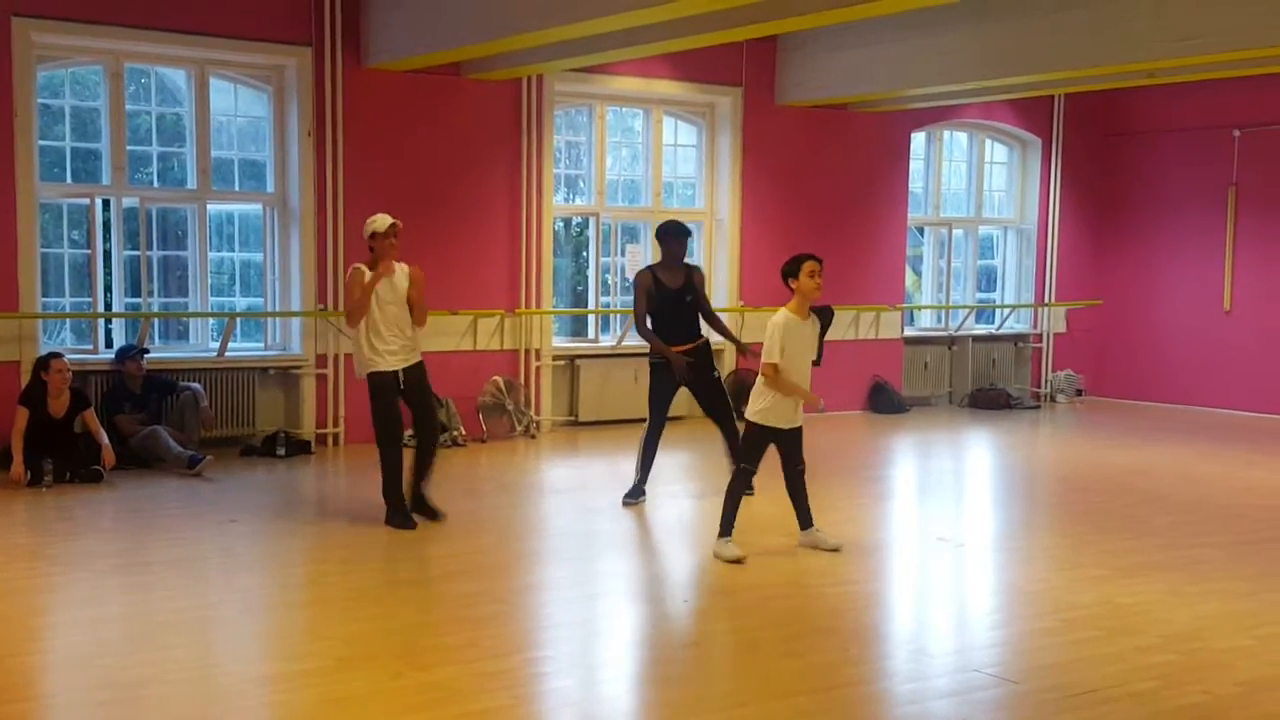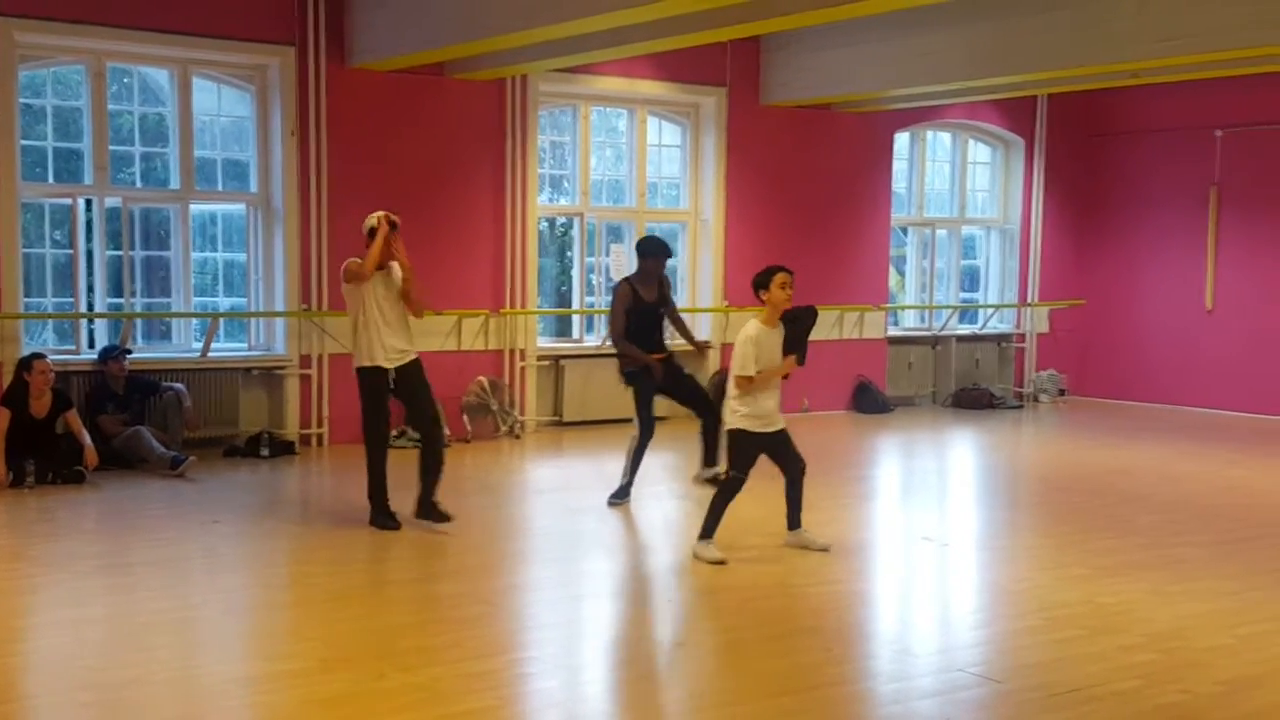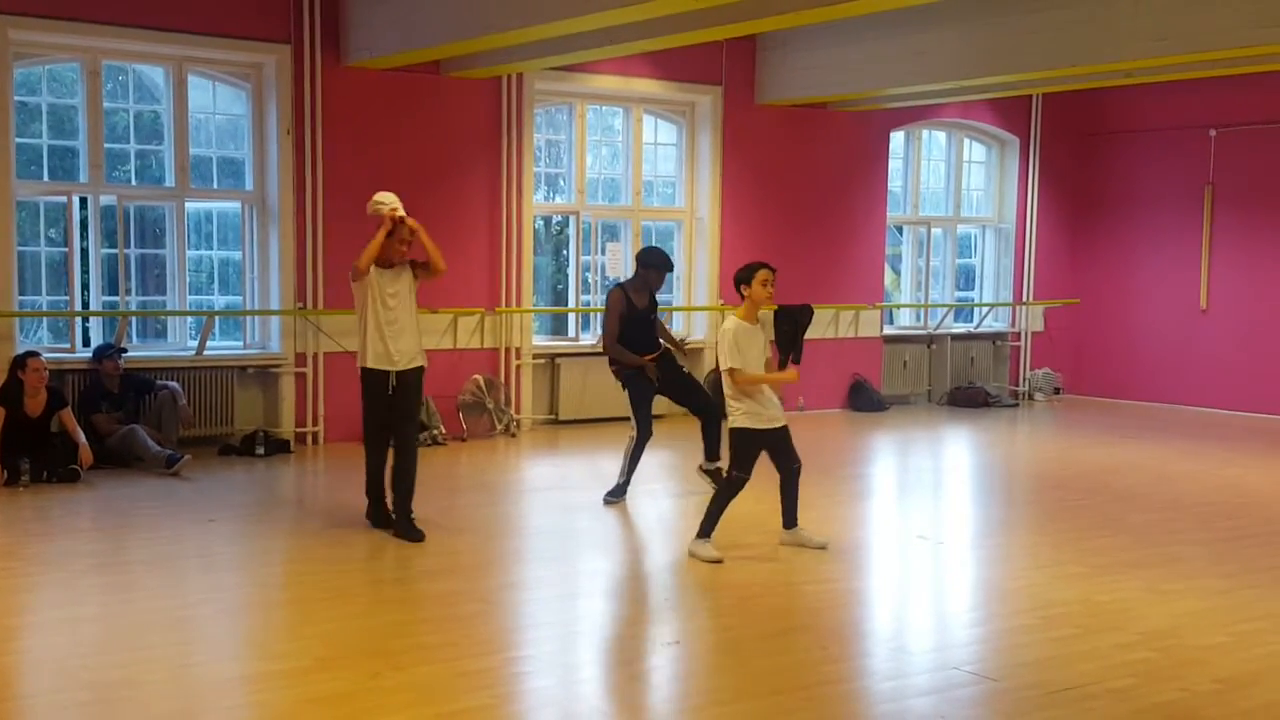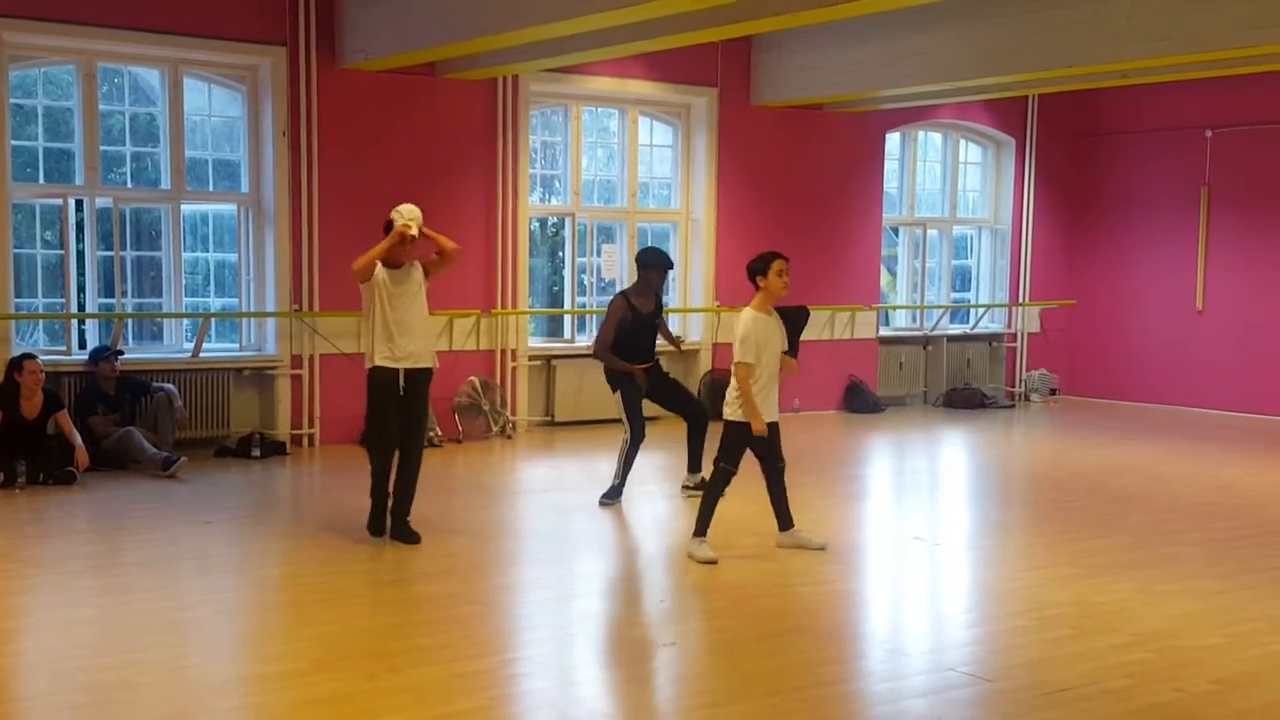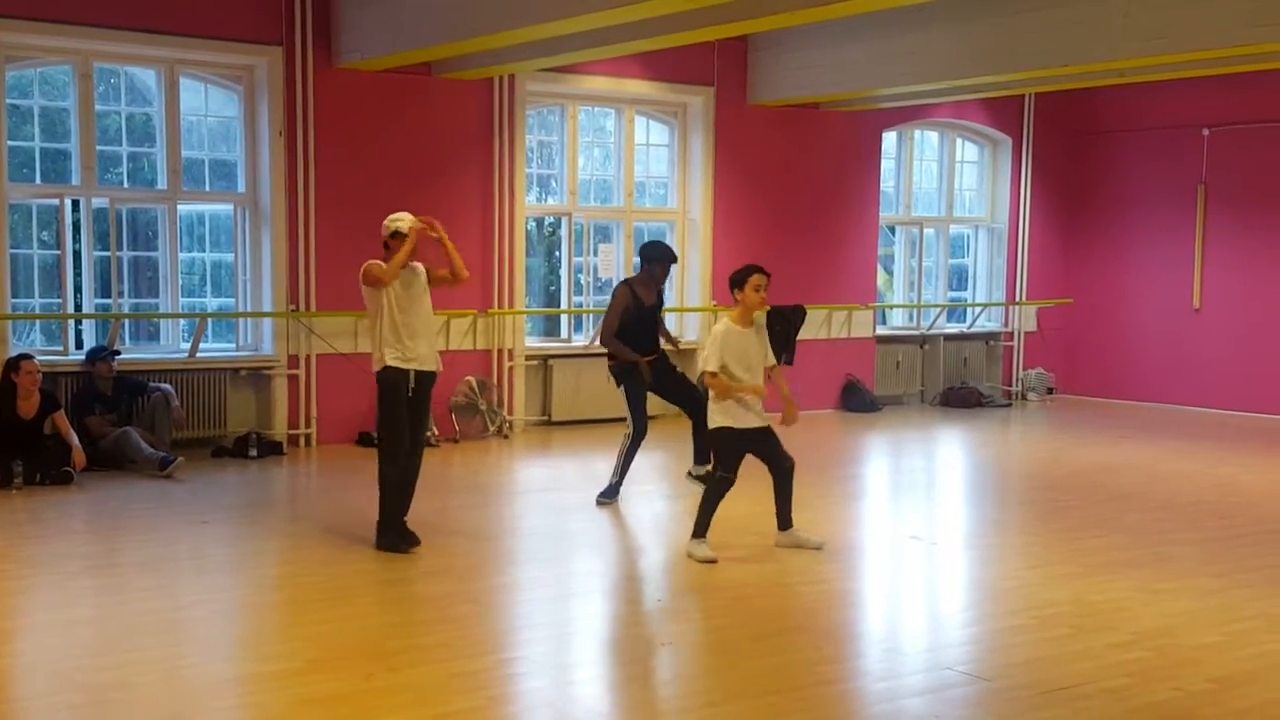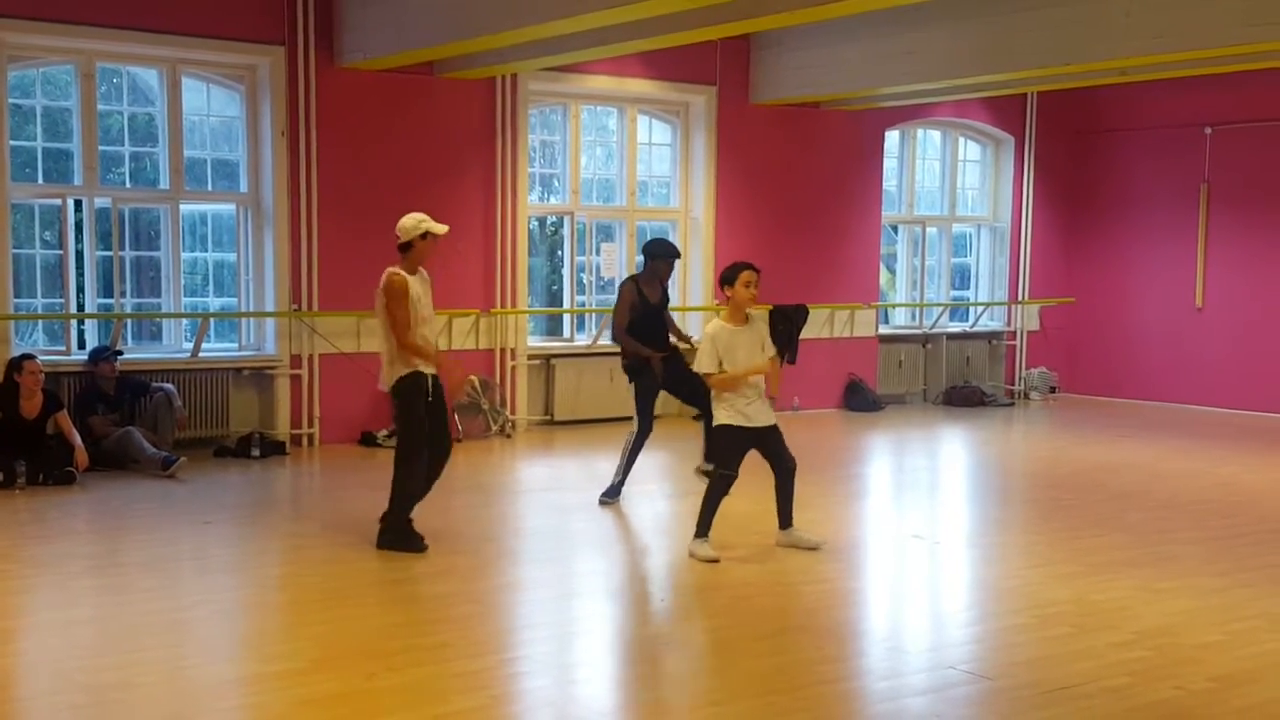
dt=0.3s
person 1, frame 1
left shoulder: (406, 273)
right shoulder: (358, 274)
left elbow: (419, 322)
right elbow: (352, 320)
left wrist: (419, 300)
right wrist: (375, 279)
left hip: (410, 360)
right hip: (379, 364)
left knee: (429, 428)
right knee: (390, 435)
left ankle: (417, 494)
right ankle: (395, 507)
person 1, frame 2
left shoulder: (399, 271)
right shoulder: (352, 269)
left elbow: (418, 310)
right elbow: (367, 271)
left wrist: (404, 264)
right wrist: (382, 230)
left hip: (406, 358)
right hip: (371, 363)
left knee: (431, 426)
right knee: (377, 437)
left ankle: (427, 500)
right ankle: (379, 508)
person 1, frame 3
left shoulder: (411, 269)
right shoulder: (363, 274)
left elbow: (440, 268)
right elbow: (362, 264)
left wrist: (417, 228)
right wrist: (386, 225)
left hip: (410, 365)
right hip: (375, 366)
left knee: (406, 441)
right knee: (376, 441)
left ankle: (403, 516)
right ankle: (376, 505)
person 1, frame 4
left shoulder: (420, 270)
right shoulder: (373, 273)
left elbow: (452, 250)
right elbow: (356, 269)
left wrist: (423, 230)
right wrist: (393, 237)
left hip: (419, 365)
right hip: (383, 366)
left knee: (412, 445)
right knee: (380, 440)
left ankle: (400, 518)
right ankle: (379, 507)
person 1, frame 5
left shoulder: (422, 272)
right shoulder: (373, 270)
left elbow: (462, 277)
right elbow: (384, 277)
left wrist: (442, 237)
right wrist: (410, 239)
left hip: (424, 367)
right hip: (392, 367)
left knee: (414, 449)
right knee: (394, 448)
left ankle: (398, 521)
right ankle: (388, 529)
person 1, frame 6
left shoulder: (420, 276)
right shoulder: (396, 280)
right elbow: (403, 338)
left wrist: (439, 366)
right wrist: (444, 365)
left hip: (424, 372)
right hip: (408, 376)
left knee: (441, 446)
right knee: (413, 453)
left ankle: (398, 513)
right ankle: (392, 530)
person 2, frame 1
left shoulder: (814, 322)
right shoulder: (780, 322)
right elbow: (768, 371)
right wrist: (802, 394)
left hip: (792, 415)
right hip: (765, 413)
left knee: (796, 471)
right knee: (744, 473)
left ankle: (807, 531)
right ankle: (724, 539)
person 2, frame 2
left shoulder: (779, 330)
right shoulder: (750, 335)
right elbow: (742, 383)
right wrist: (779, 371)
left hip: (769, 419)
right hip: (743, 421)
left knee: (795, 467)
right knee: (735, 479)
left ankle: (795, 531)
right ankle: (704, 541)
person 2, frame 3
left shoulder: (759, 326)
right shoulder: (730, 329)
right elbow: (736, 377)
left wrist: (778, 382)
right wrist: (779, 377)
left hip: (771, 414)
right hip: (745, 419)
left knee: (791, 467)
right knee: (736, 479)
left ankle: (790, 530)
right ankle: (701, 539)
person 2, frame 4
left shoulder: (775, 318)
right shoulder: (749, 321)
right elbow: (741, 372)
left wrist: (789, 362)
right wrist: (753, 415)
left hip: (767, 412)
right hip: (742, 413)
left knee: (775, 468)
right knee: (723, 472)
left ankle: (787, 531)
right ankle: (698, 539)
person 2, frame 5
left shoulder: (760, 328)
right shoulder: (721, 332)
left elbow: (771, 369)
right elbow: (710, 379)
left wrist: (789, 400)
right wrist: (751, 389)
left hip: (755, 418)
right hip: (727, 418)
left knee: (784, 465)
right knee: (723, 478)
left ankle: (786, 531)
right ankle: (697, 539)
person 2, frame 6
left shoulder: (758, 324)
right shoulder: (714, 332)
left elbow: (772, 361)
right elbow: (712, 380)
left wrist: (772, 390)
right wrist: (752, 371)
left hip: (762, 414)
right hip: (730, 417)
left knee: (786, 466)
right knee: (724, 476)
left ankle: (786, 530)
right ankle: (699, 539)
person 3, frame 1
left shoulder: (694, 274)
right shoulder: (645, 278)
left elbow: (707, 313)
right elbow: (641, 325)
left wrist: (735, 341)
right wrist: (669, 355)
left hip: (698, 354)
right hip: (665, 358)
left knee: (724, 414)
right knee: (656, 422)
right ankle: (639, 485)
person 3, frame 2
left shoulder: (662, 283)
right shoulder: (624, 291)
right elbow: (616, 339)
left wrist: (691, 340)
right wrist: (649, 361)
left hip: (665, 362)
right hip: (637, 367)
left knee: (710, 409)
right knee: (645, 428)
left ankle: (708, 471)
right ankle: (625, 486)
person 3, frame 3
left shoulder: (649, 292)
right shoulder: (617, 296)
right elbow: (609, 345)
left wrist: (673, 343)
right wrist: (643, 364)
left hip: (662, 361)
right hip: (633, 369)
left knee: (710, 409)
right knee: (642, 429)
left ankle: (710, 465)
right ankle: (622, 484)
person 3, frame 4
left shoulder: (656, 294)
right shoulder: (620, 304)
right elbow: (600, 351)
left wrist: (671, 339)
right wrist: (633, 371)
left hip: (651, 369)
right hip: (624, 374)
left knee: (698, 414)
right knee: (635, 431)
left ankle: (692, 480)
right ankle: (616, 486)
person 3, frame 5
left shoulder: (657, 288)
right shoulder: (624, 292)
right elbow: (606, 339)
left wrist: (667, 337)
right wrist: (638, 361)
left hip: (656, 361)
right hip: (627, 366)
left knee: (699, 406)
right knee: (637, 427)
left ankle: (700, 469)
right ankle: (614, 485)
person 3, frame 6
left shoulder: (662, 284)
right shoulder: (629, 288)
right elbow: (617, 335)
left wrist: (678, 333)
right wrist: (651, 355)
left hip: (668, 357)
right hip: (641, 364)
left knee: (710, 402)
right knee: (643, 426)
left ankle: (709, 465)
right ankle: (616, 485)
